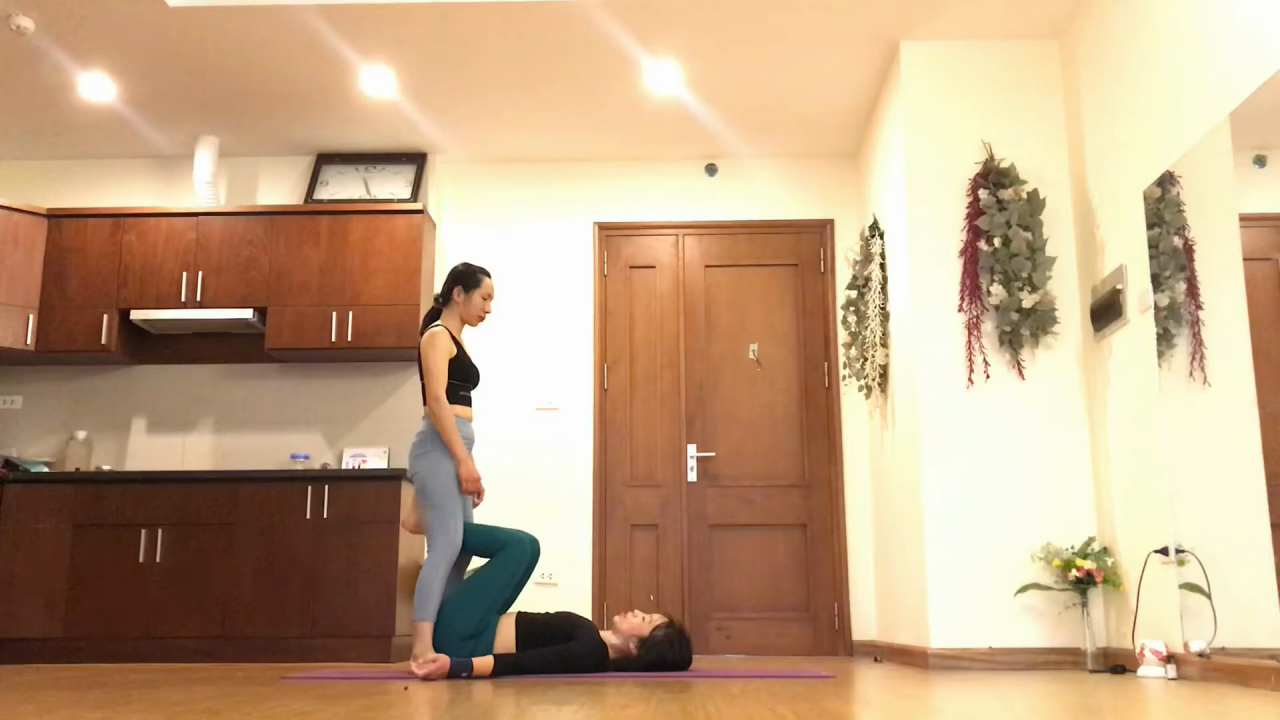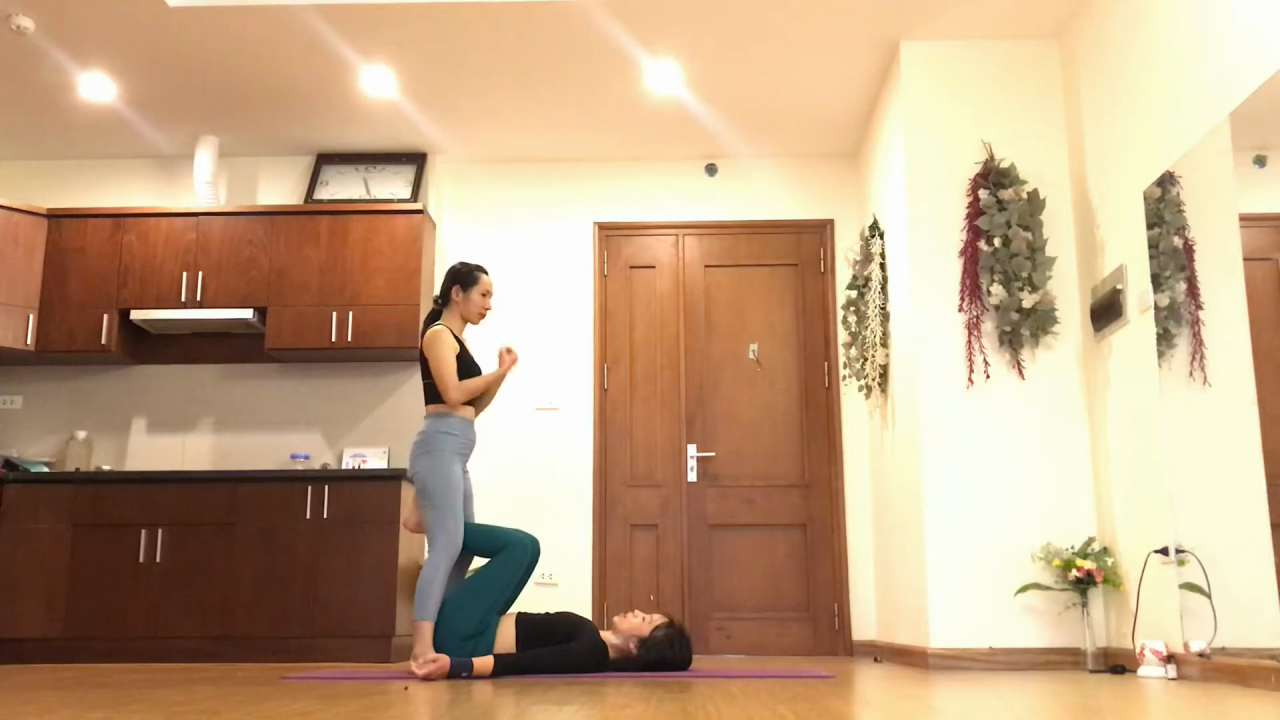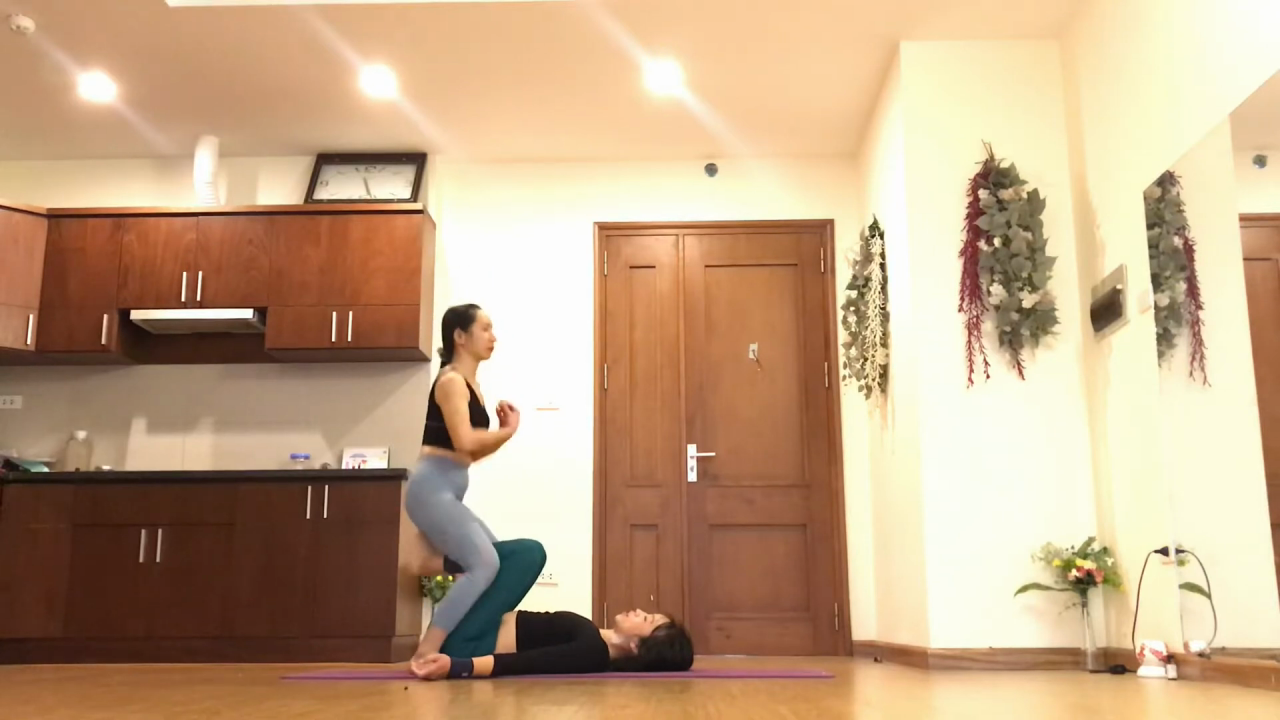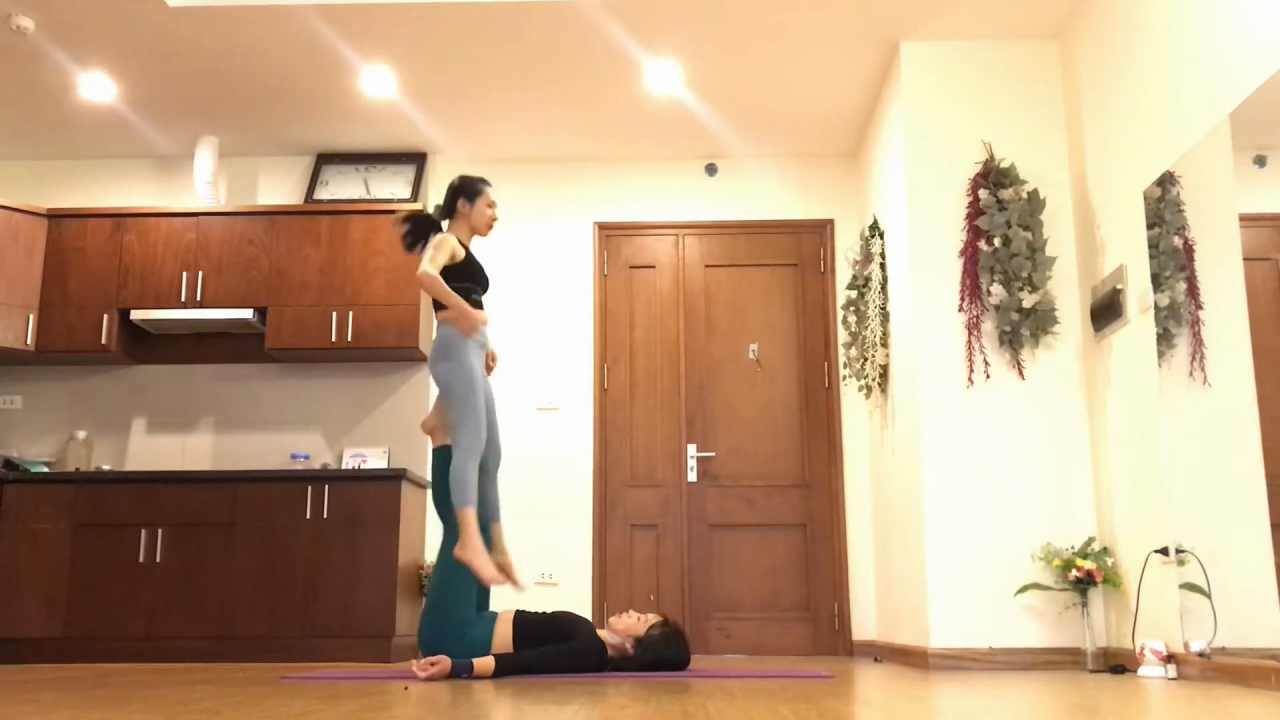
dt=0.5s
person 1, frame 1
left shoulder: (455, 341)
right shoulder: (438, 335)
right elbow: (437, 401)
left wrist: (466, 465)
right wrist: (466, 462)
left hip: (452, 452)
right hip: (439, 450)
left knee: (461, 550)
right knee: (446, 547)
right ankle: (421, 649)
person 1, frame 2
left shoulder: (457, 340)
right shoulder: (439, 334)
right elbow: (452, 394)
left wrist: (498, 375)
right wrist: (498, 374)
left hip: (455, 452)
right hip: (440, 447)
left knee: (462, 549)
right knee: (446, 546)
right ankle: (422, 648)
person 1, frame 3
left shoulder: (469, 385)
right shoulder: (452, 382)
left elbow: (473, 447)
right elbow: (464, 443)
left wrist: (503, 428)
right wrist: (506, 433)
left hip: (445, 494)
right hip: (431, 491)
left knee: (487, 564)
right knee: (485, 565)
left ankle: (449, 646)
right ankle: (428, 652)
person 1, frame 4
left shoulder: (464, 251)
right shoulder: (445, 241)
right elbow: (425, 274)
left wrist: (484, 343)
right wrist: (462, 309)
left hip: (469, 353)
right hip: (456, 349)
left knee: (490, 453)
right knee: (471, 442)
left ankle: (496, 547)
right ankle: (470, 538)
person 2, frame 1
left shoulder: (592, 653)
right shoulder: (595, 644)
left elbow: (519, 664)
left wrist: (457, 667)
left hip: (462, 640)
right hip: (473, 638)
left knee: (521, 546)
right knee: (522, 548)
person 2, frame 2
left shoulder: (592, 653)
right shoulder: (595, 643)
left elbow: (520, 664)
left wrist: (455, 666)
left hip: (463, 641)
right hip: (473, 637)
left knee: (521, 546)
right knee: (523, 547)
person 2, frame 3
left shoulder: (593, 653)
right shoulder: (595, 642)
left elbow: (520, 664)
left wrist: (457, 666)
left hip: (466, 644)
right hip: (476, 642)
left knee: (529, 553)
right knee: (528, 554)
person 2, frame 4
left shoulder: (590, 651)
right shoulder: (593, 643)
left elbow: (518, 664)
left wrist: (458, 666)
left hip: (454, 641)
left knee: (462, 531)
left ankle: (442, 435)
